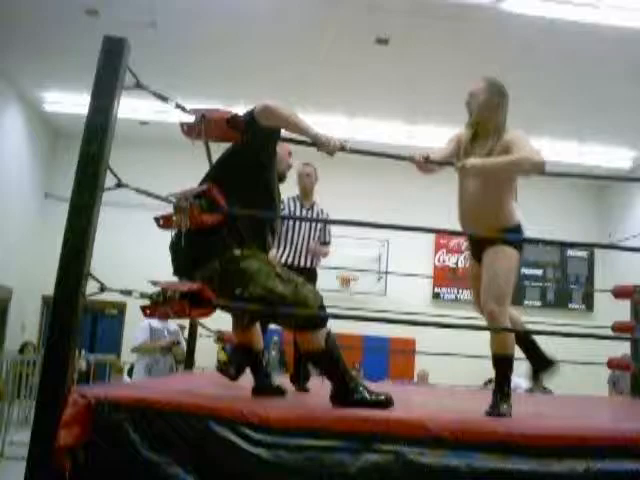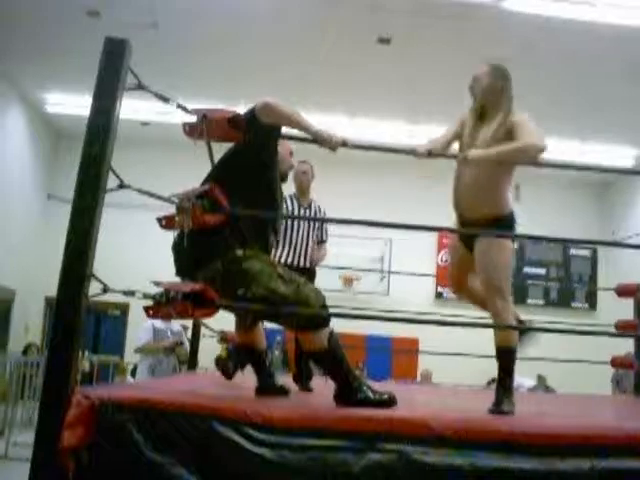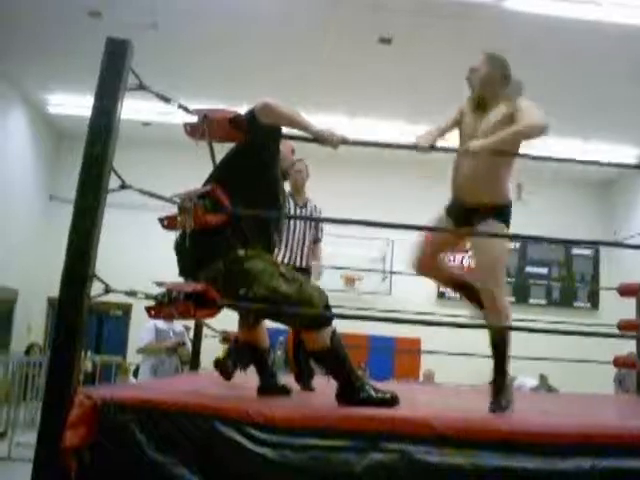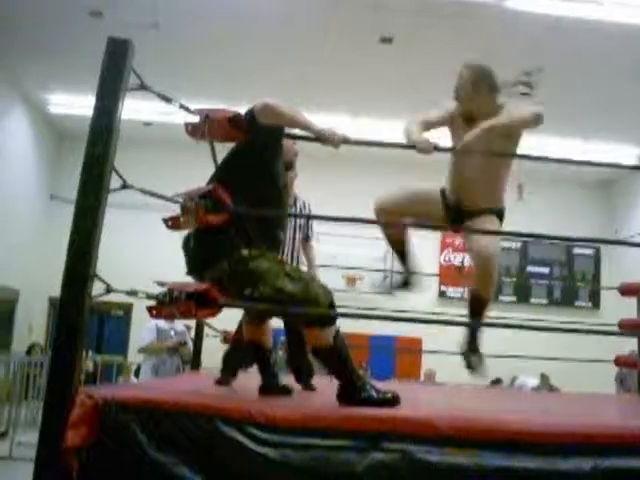
dt=0.1s
person 1, frame 1
left shoulder: (509, 140)
right shoulder: (465, 137)
left elbow: (536, 162)
right elbow: (439, 159)
left wrist: (480, 164)
right wrist: (426, 159)
left hip: (502, 236)
right hip: (476, 237)
left knee: (495, 309)
right knee: (489, 308)
left ankle: (502, 395)
right ankle: (539, 359)
person 1, frame 2
left shoulder: (515, 122)
right shoulder: (467, 119)
left elbow: (537, 146)
right elbow: (440, 145)
left wrist: (483, 154)
right wrist: (427, 149)
left hip: (495, 224)
right hip: (466, 224)
left knee: (498, 300)
right knee: (459, 285)
left ankle: (505, 391)
right ankle: (515, 323)
person 1, frame 3
left shoulder: (517, 109)
right shoulder: (467, 109)
left elbow: (539, 125)
right elbow: (437, 130)
left wrist: (489, 140)
right wrist: (426, 139)
left hip: (492, 212)
right hip: (460, 206)
left knee: (494, 287)
right knee: (424, 263)
left ankle: (501, 382)
right ankle: (475, 295)
person 1, frame 4
left shoulder: (507, 112)
right shoulder: (456, 113)
left elbow: (534, 115)
right elbow: (417, 123)
left wrist: (481, 131)
right wrist: (417, 136)
left hip: (484, 213)
right hip: (449, 202)
left knee: (486, 257)
right knee: (385, 208)
left ankle: (472, 334)
right ankle: (406, 271)
person 2, frame 1
left shoulder: (256, 173)
right shoulder: (254, 153)
right elbow: (265, 111)
right wrist: (315, 136)
left hip: (199, 261)
right hip: (223, 256)
left knee: (246, 308)
right knee: (305, 304)
left ankle: (262, 380)
right ankle: (346, 389)
person 2, frame 2
left shoulder: (258, 173)
right shoulder: (255, 153)
right elbow: (265, 109)
right wrist: (317, 133)
left hip: (202, 262)
right hip: (225, 257)
left knee: (249, 308)
right knee: (307, 303)
left ankle: (266, 380)
right ankle: (350, 389)
person 2, frame 3
right shoulder: (258, 150)
right elbow: (265, 109)
right wrist: (316, 131)
left hip: (206, 260)
right hip: (228, 256)
left knee: (253, 307)
right knee: (311, 303)
left ankle: (268, 379)
right ankle: (352, 388)
person 2, frame 4
right shoulder: (260, 148)
right elbow: (264, 110)
right wrist: (317, 131)
left hip: (213, 259)
right hip: (232, 256)
left knee: (259, 305)
right knee: (315, 301)
left ankle: (269, 379)
right ankle: (353, 387)
person 3, frame 1
left shoulder: (322, 214)
right shoulder: (285, 205)
left elbow: (326, 247)
left wrist: (320, 251)
right wrist: (271, 252)
left hip: (306, 273)
right hip: (281, 269)
left ankle: (300, 377)
person 3, frame 2
left shoulder: (319, 211)
right shoulder: (283, 204)
left elbow: (322, 245)
left wrist: (319, 254)
right wrist: (270, 256)
left hip: (305, 272)
left ankle: (302, 376)
person 3, frame 3
left shoulder: (315, 209)
left elbow: (316, 243)
left wrist: (317, 264)
left hip: (300, 272)
left ankle: (304, 376)
right ankle: (231, 360)
person 3, frame 4
left shoulder: (304, 206)
left elbow: (307, 242)
left wrist: (312, 269)
left knee: (295, 326)
left ankle: (303, 375)
right ankle: (230, 369)
